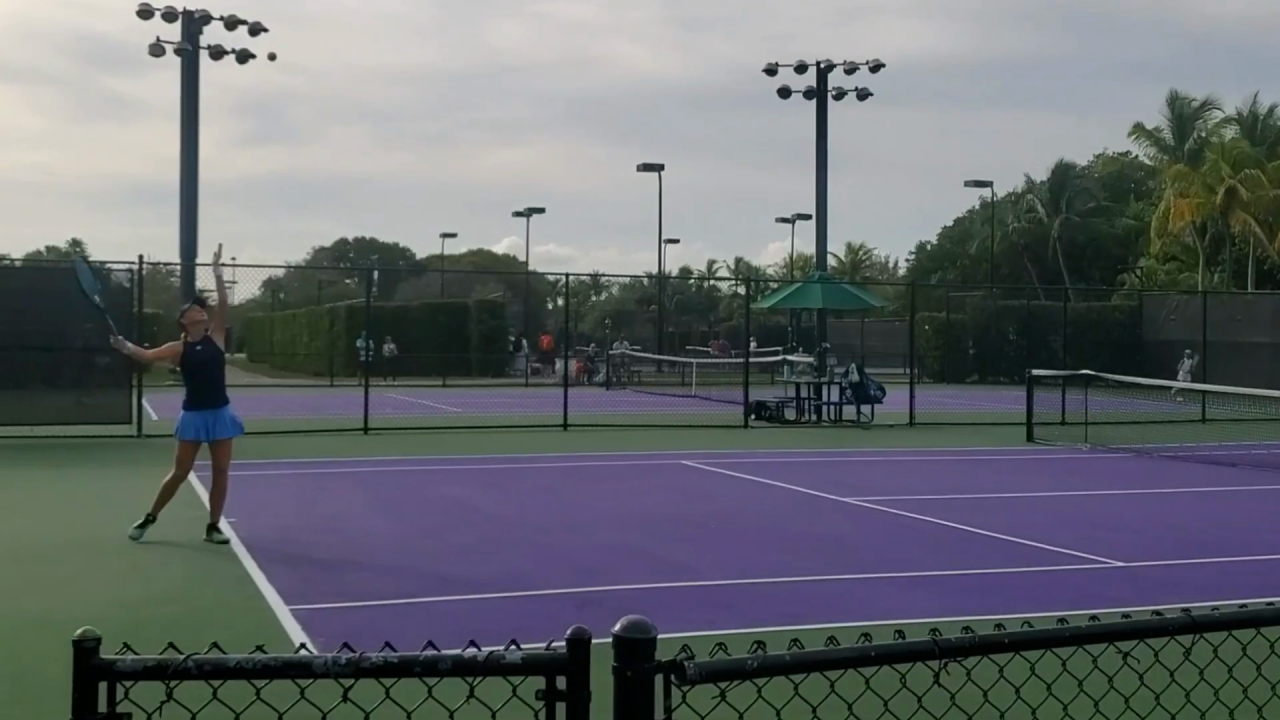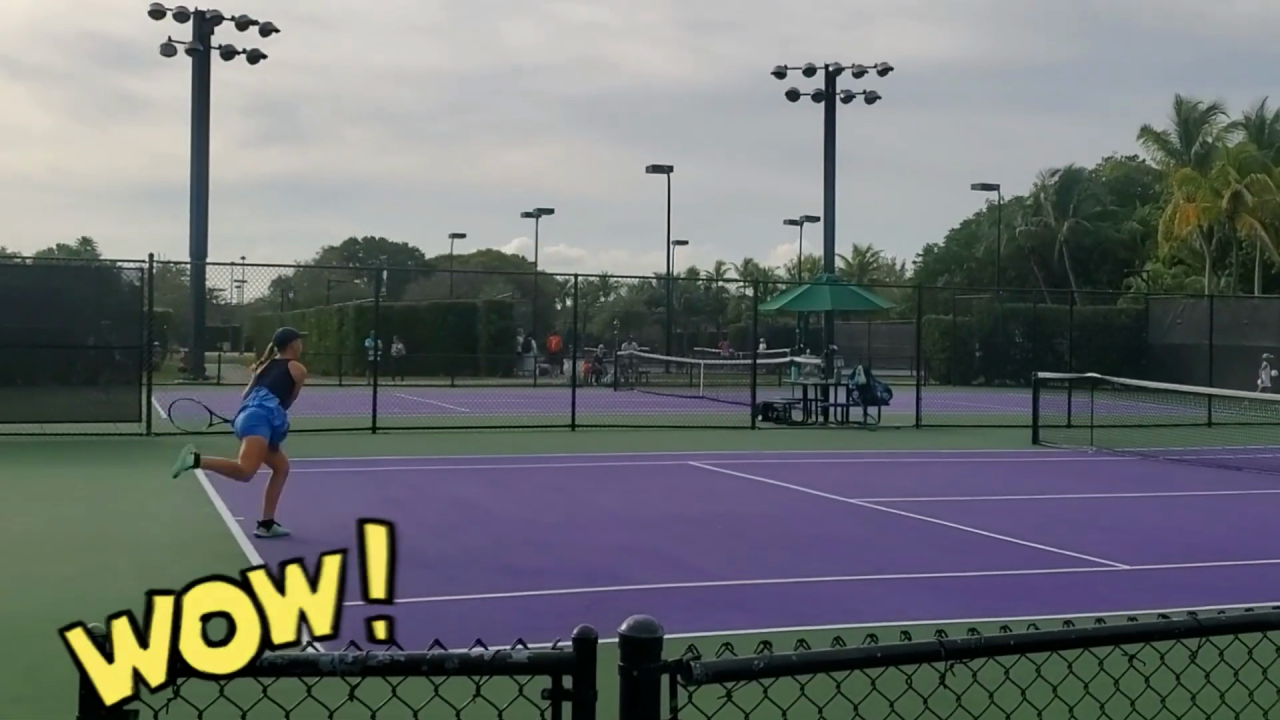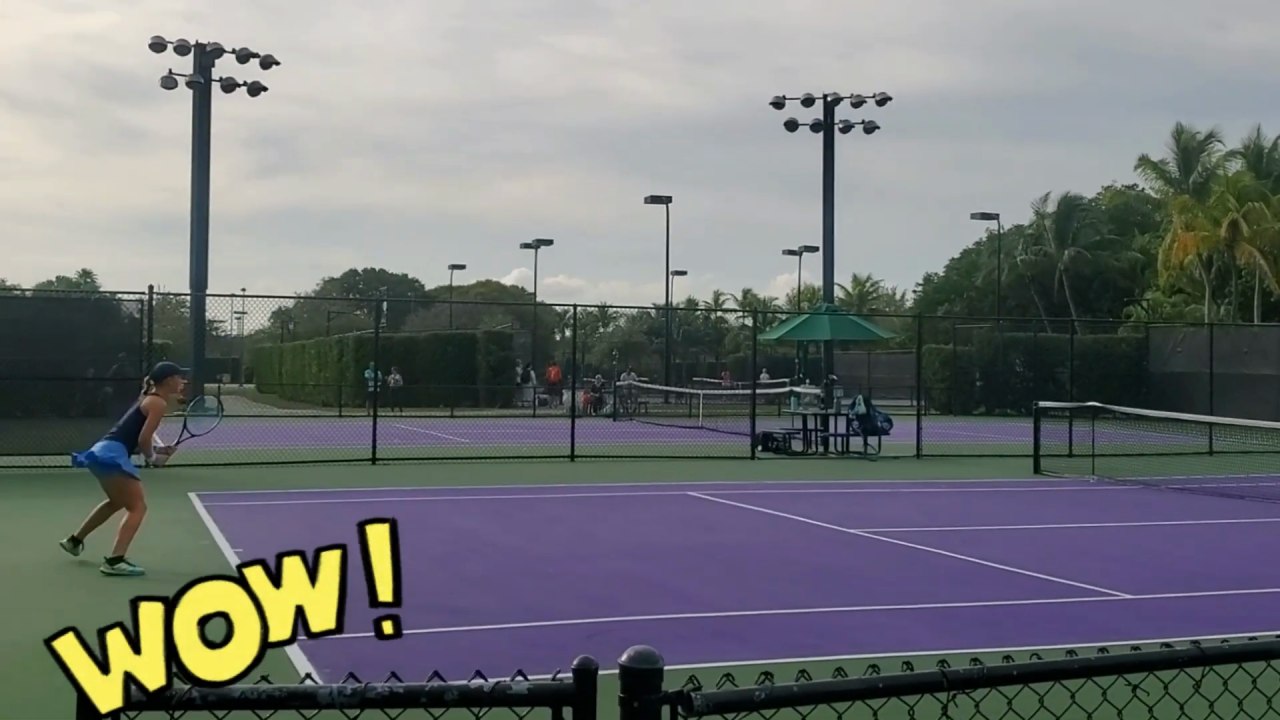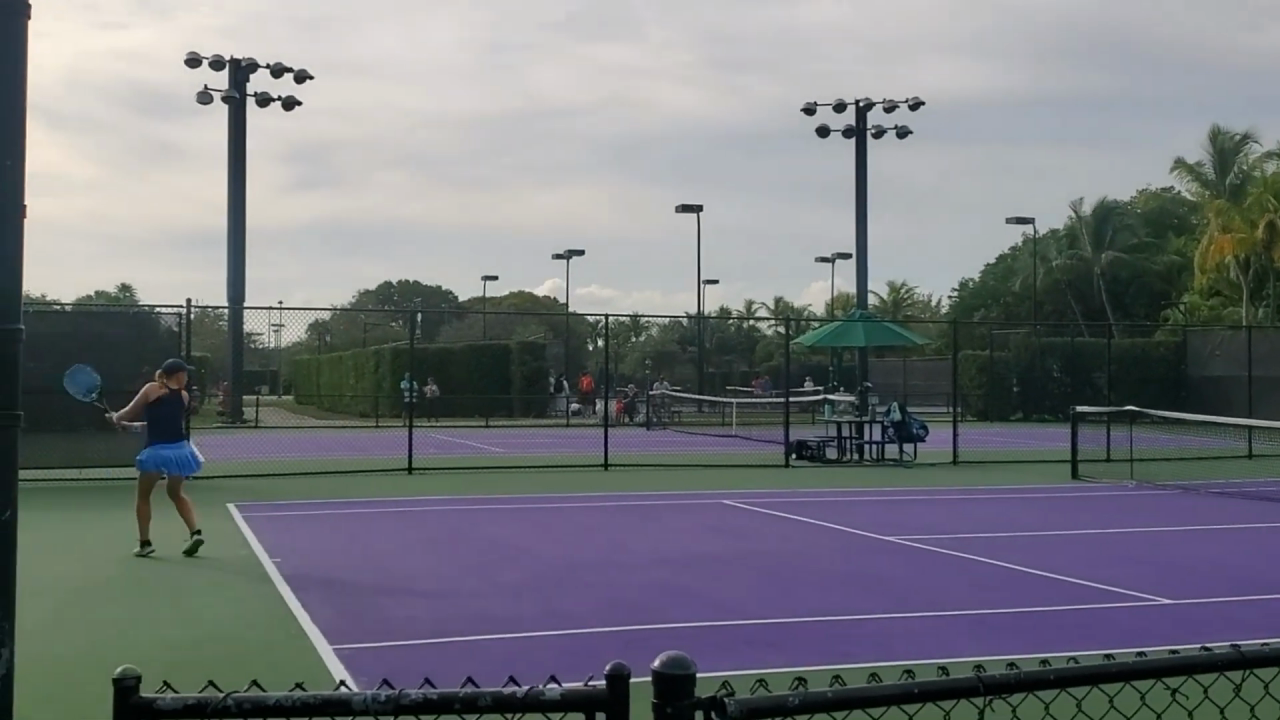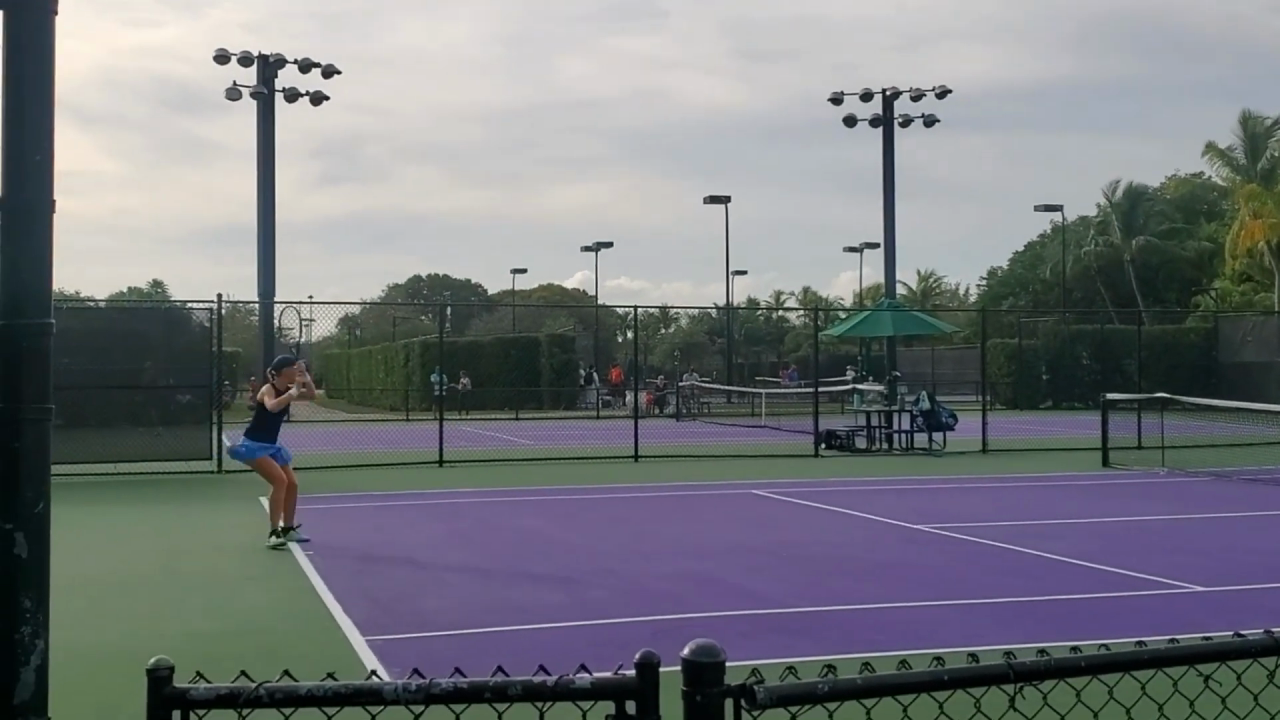
dt=1s
person 1, frame 1
left shoulder: (216, 337)
right shoulder: (178, 348)
left elbow: (223, 303)
right elbow: (146, 355)
left wrist: (217, 270)
right wrist: (123, 345)
left hip: (220, 414)
right hip: (193, 416)
left knee: (221, 473)
right knee: (179, 473)
left ankle: (214, 526)
right ankle: (148, 518)
person 1, frame 2
left shoulder: (265, 365)
right shoulder: (298, 369)
left elbow: (246, 396)
right elbow: (287, 403)
left hip: (249, 417)
right hip: (260, 419)
left knee: (282, 467)
right knee: (244, 471)
left ankle: (266, 524)
right ankle: (196, 458)
person 1, frame 3
left shoulder: (148, 400)
right shoulder: (159, 403)
right elbow: (143, 441)
left wrist: (161, 448)
right wrist: (152, 456)
left hip: (106, 452)
right hip: (111, 455)
left knee: (117, 501)
right knee: (137, 508)
left ankle: (74, 541)
right ankle: (115, 561)
person 1, frame 4
left shoulder: (151, 389)
right shoulder: (184, 397)
left elbow: (128, 412)
left wrist: (115, 416)
right wrist: (135, 425)
left hip: (156, 452)
right hip: (179, 450)
left knee: (143, 496)
right knee: (176, 494)
left ankle: (145, 543)
right ankle: (195, 533)
person 1, frame 5
left shoulder: (289, 389)
right shoulder: (268, 390)
left elbow: (311, 395)
right elbow: (273, 406)
left wrist: (305, 377)
right wrist: (295, 392)
left hip: (271, 446)
right hip: (253, 446)
left knee: (292, 485)
right knee: (280, 482)
left ankle: (287, 529)
right ankle: (274, 534)
